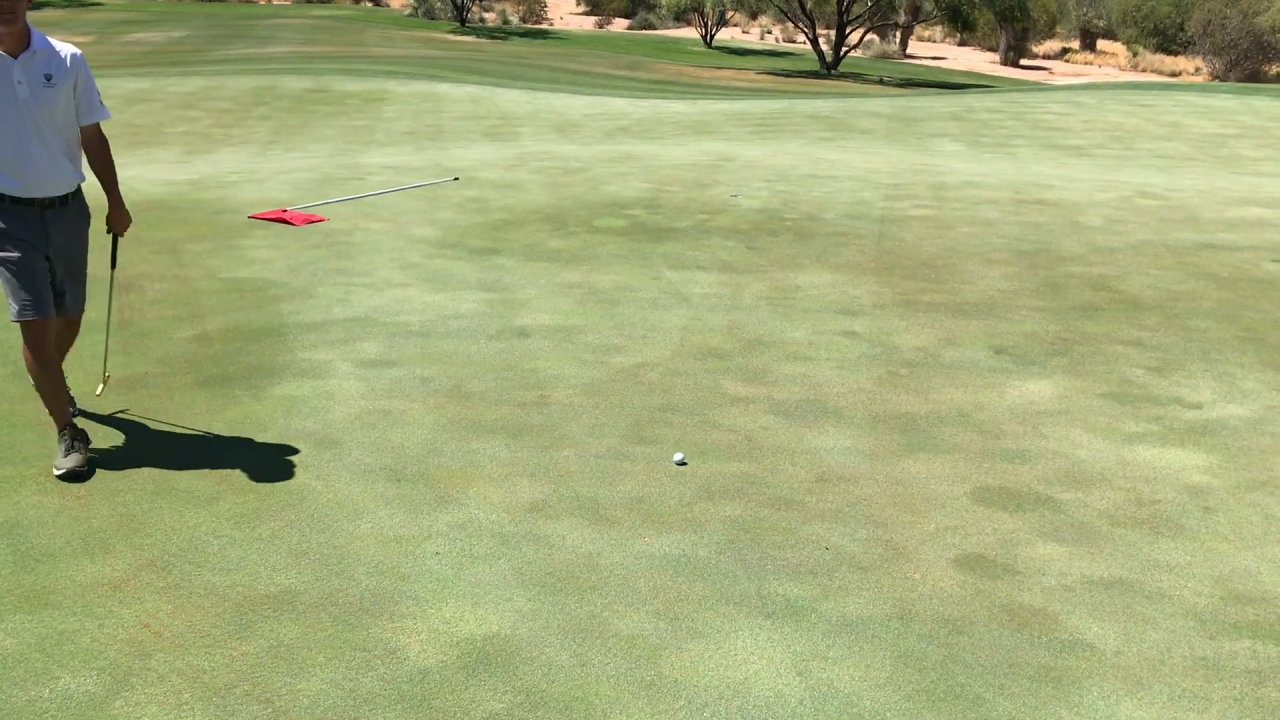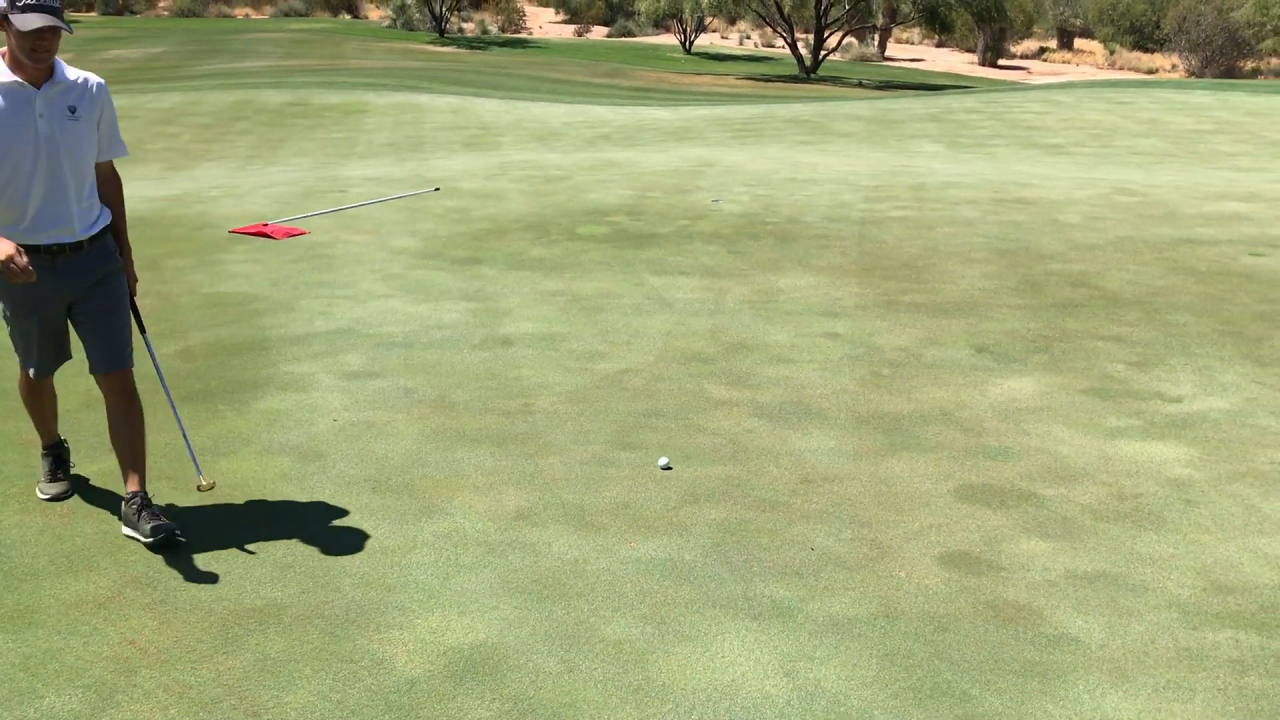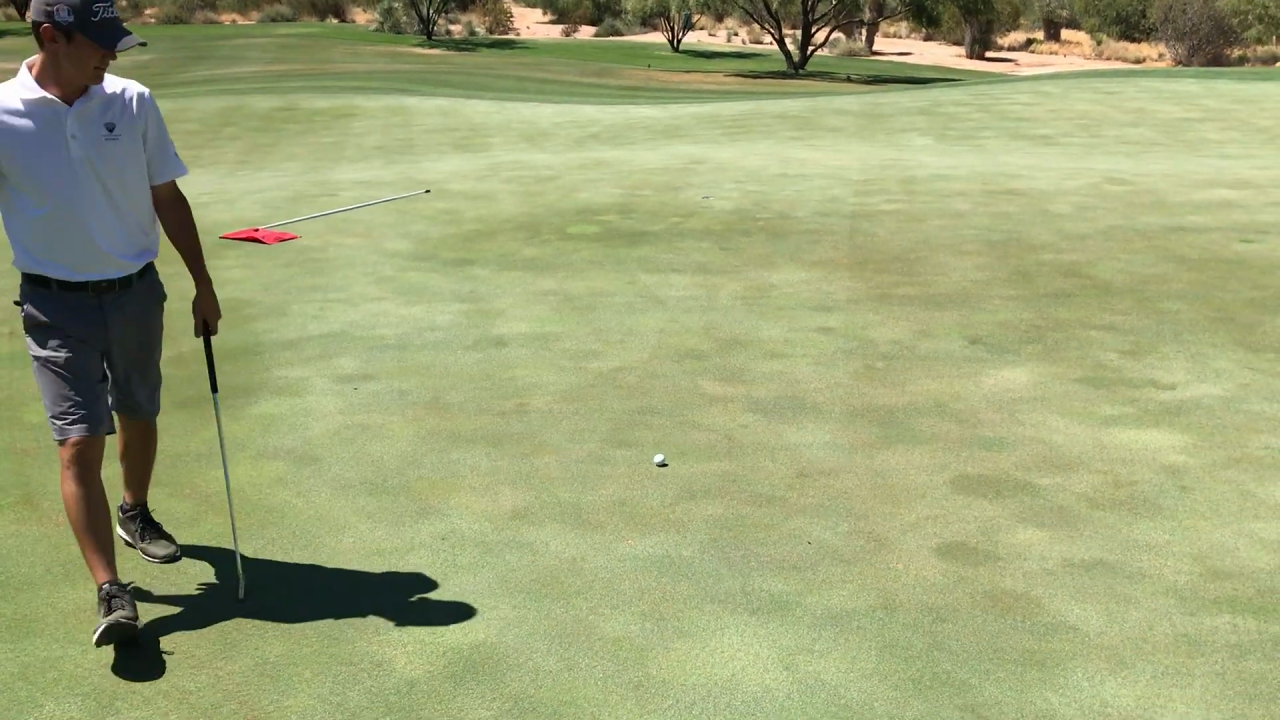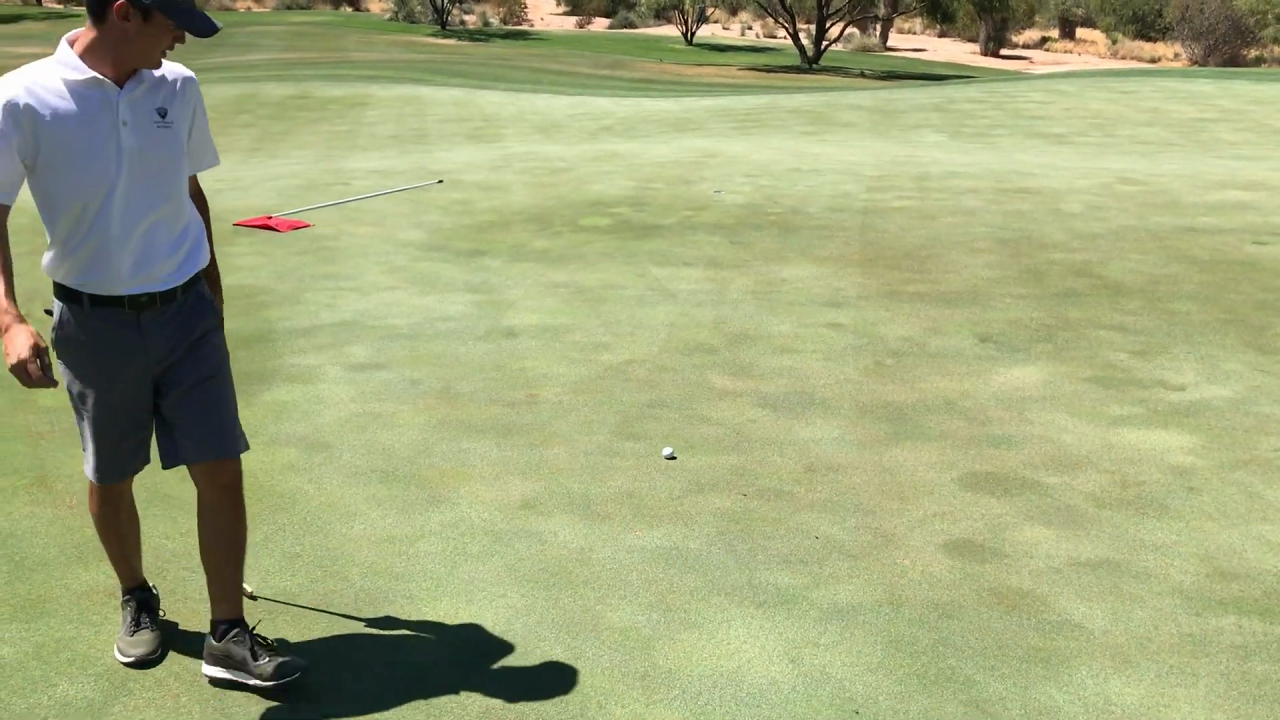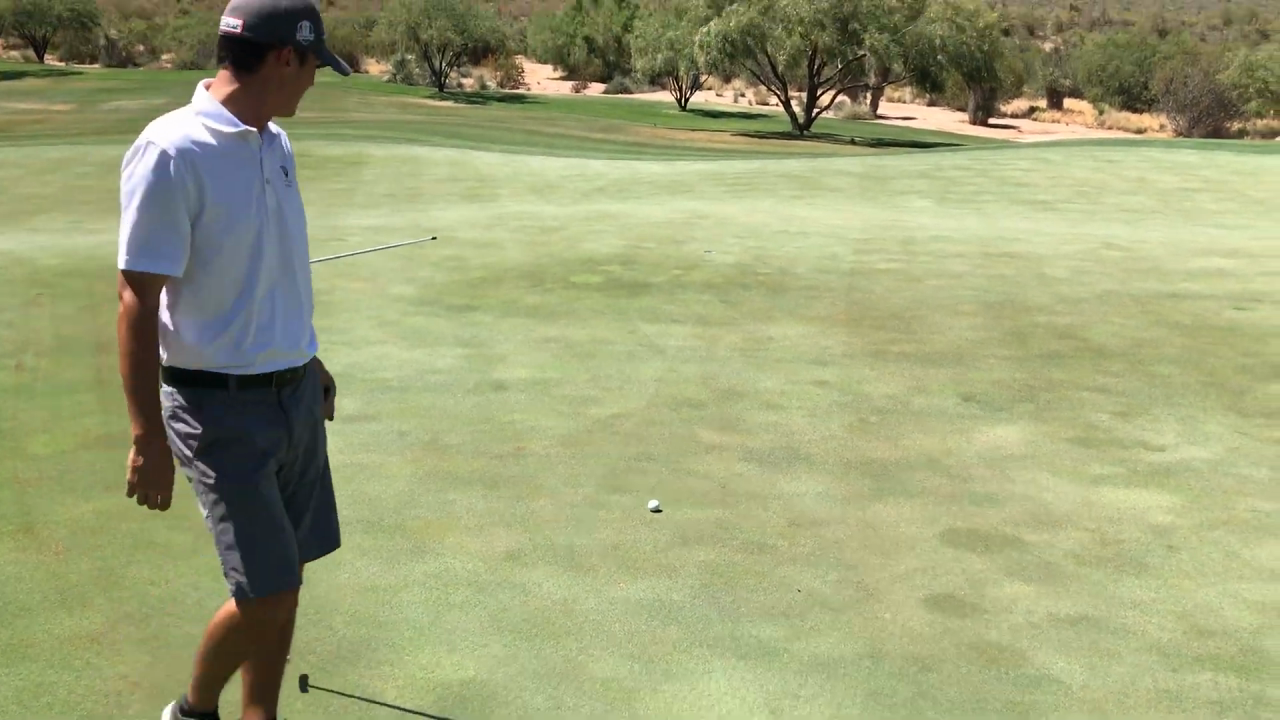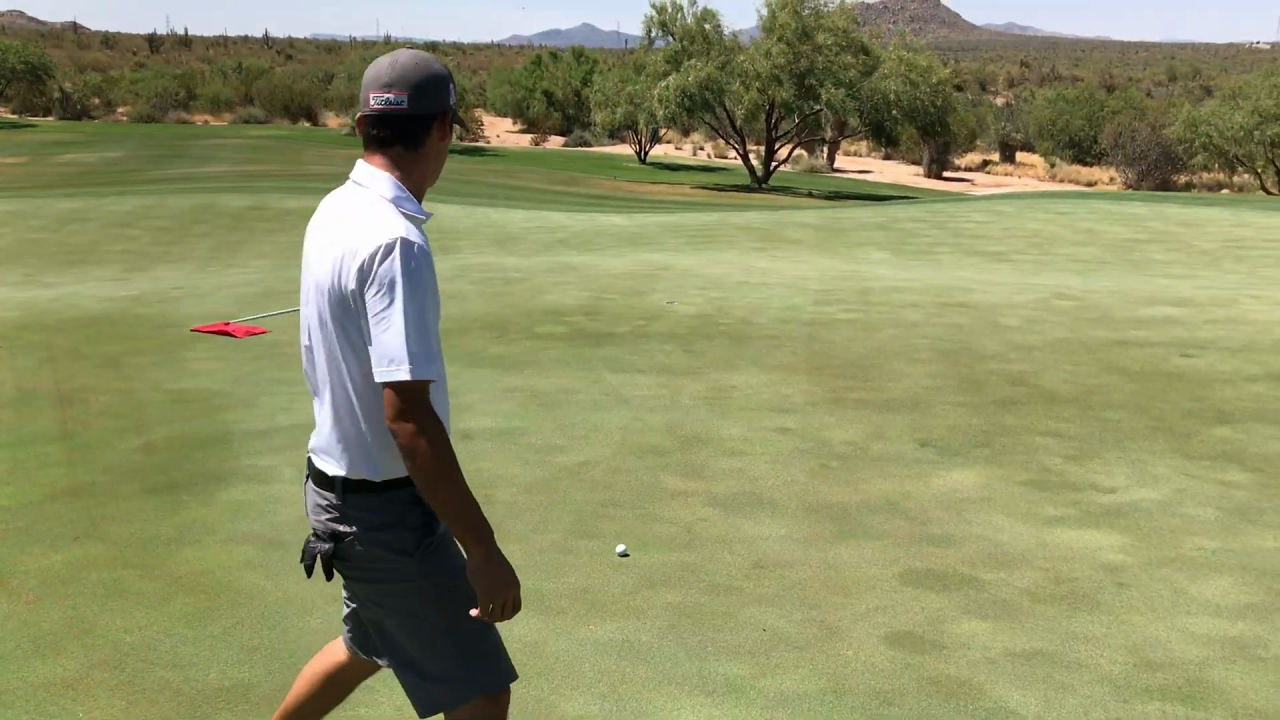
dt=0.5s
person 1, frame 1
left shoulder: (67, 59)
left elbow: (91, 136)
left wrist: (116, 201)
left hip: (67, 209)
left knee: (68, 315)
left ankle: (50, 382)
right ankle: (70, 435)
person 1, frame 2
left shoulder: (91, 92)
left wrist: (125, 253)
left hip: (94, 257)
left knee: (117, 378)
left ankle: (137, 500)
right ankle: (53, 450)
person 1, frame 3
left shoulder: (134, 102)
left elbow: (168, 199)
left wrist: (204, 286)
left hip: (135, 294)
right hip: (56, 307)
left knee: (138, 419)
right knee: (79, 449)
left ankle: (135, 512)
right ankle: (114, 595)
person 1, frame 4
left shoulder: (180, 89)
left wrist: (210, 278)
left hip: (187, 312)
right hip: (95, 321)
left knee: (220, 470)
right knee: (110, 477)
left ankle: (230, 636)
right ankle: (137, 601)
person 1, frame 5
left shoulder: (275, 145)
right shoulder: (170, 151)
right elbow: (138, 300)
left wrist: (306, 362)
right wrist: (146, 435)
left hip: (296, 394)
right hip: (218, 409)
left knee: (282, 582)
right knee: (266, 598)
person 1, frame 6
left shoulder: (338, 211)
right shoulder: (393, 242)
right elbow: (409, 416)
right wrist: (483, 551)
left hip: (342, 486)
right hip: (385, 507)
left knee: (369, 644)
